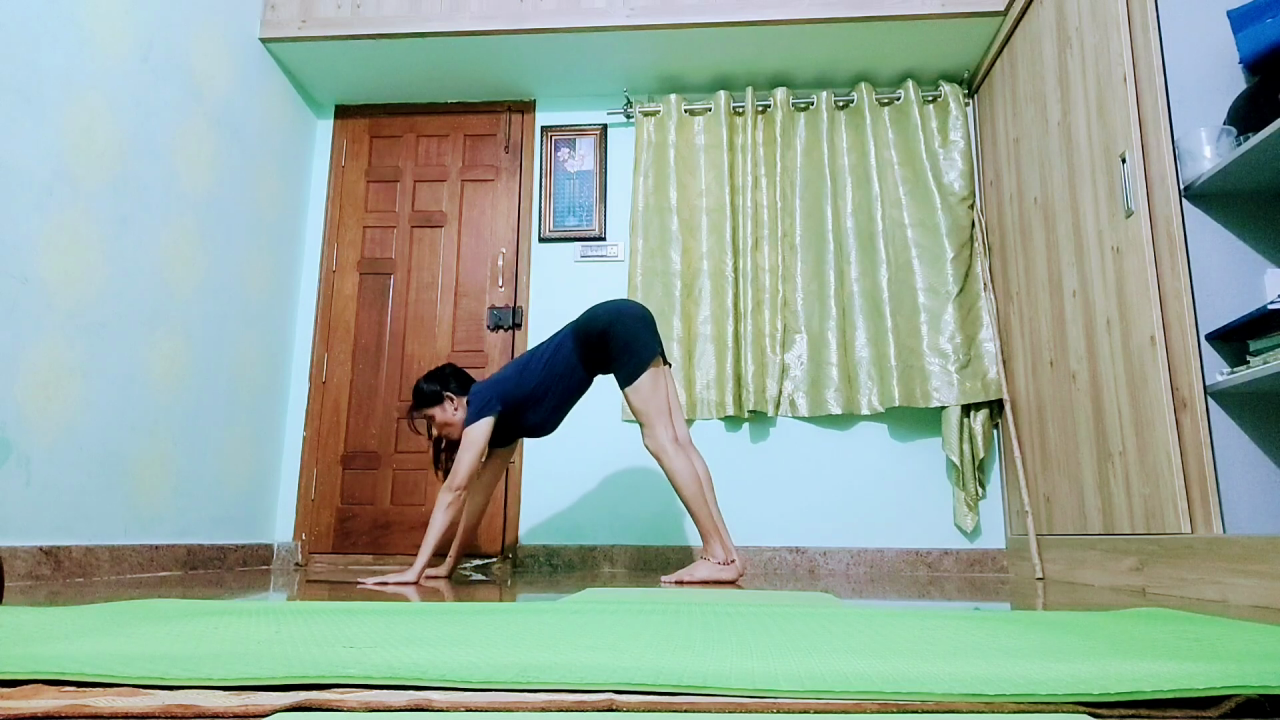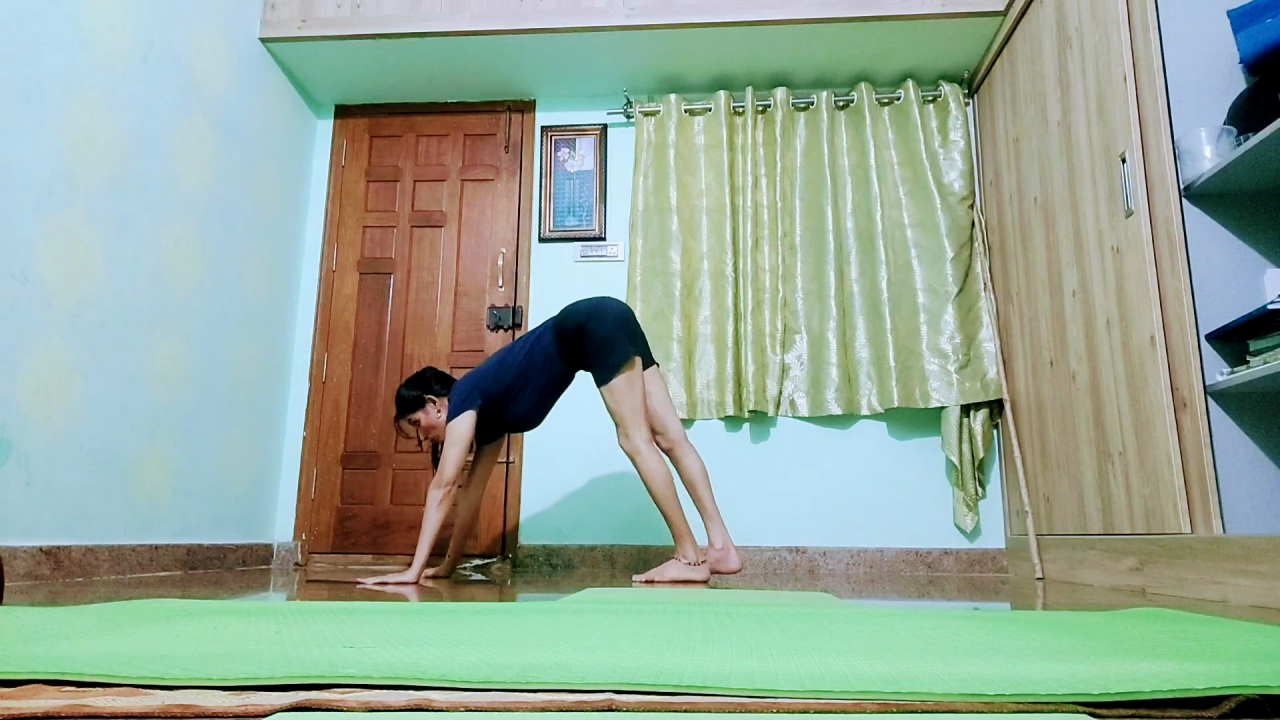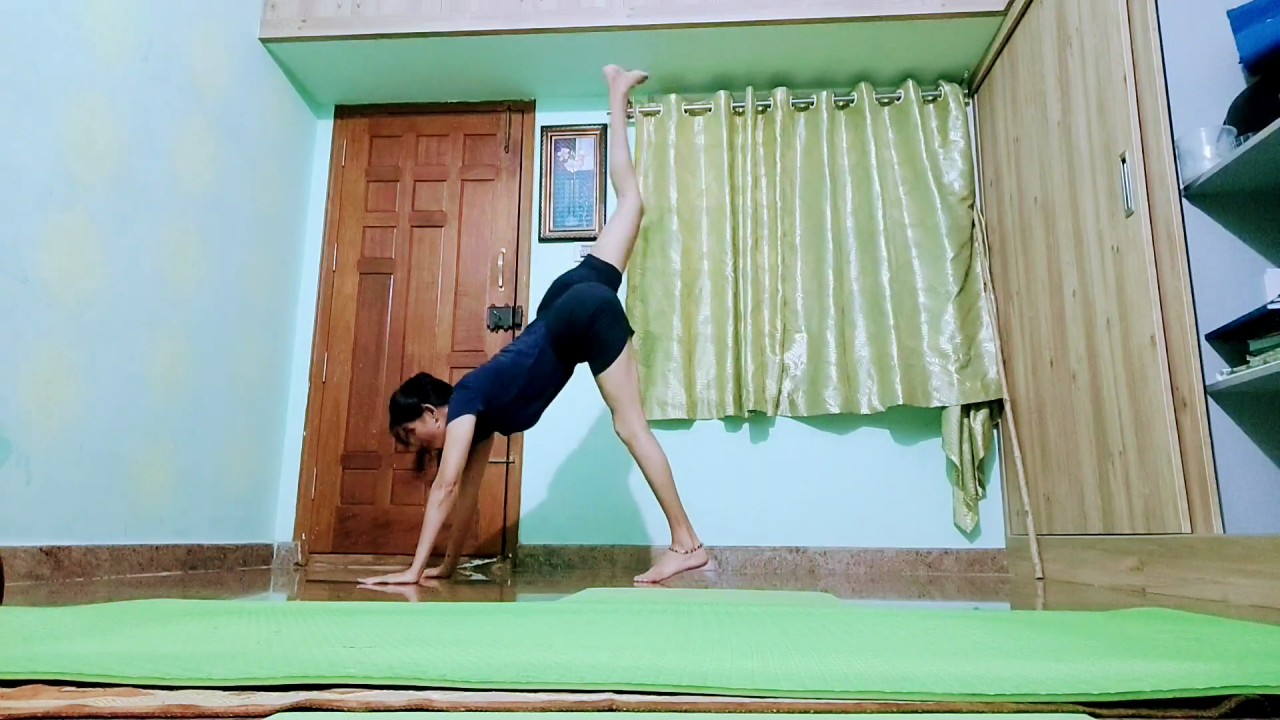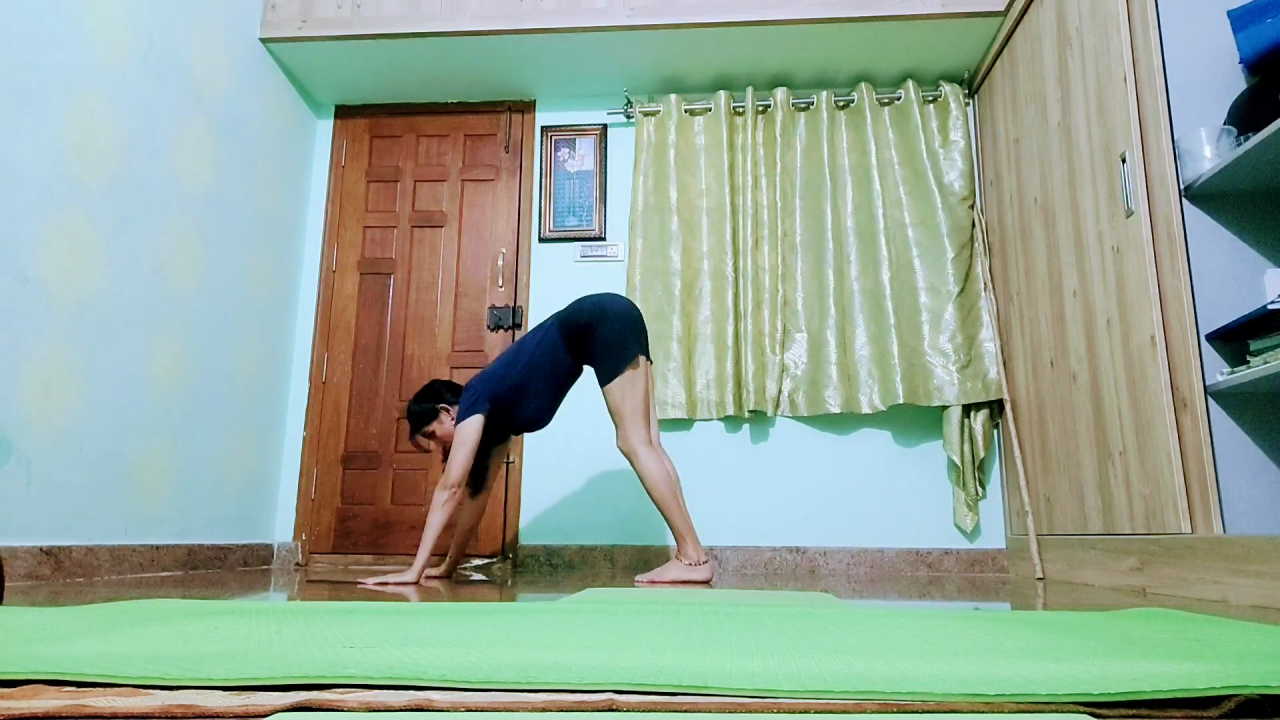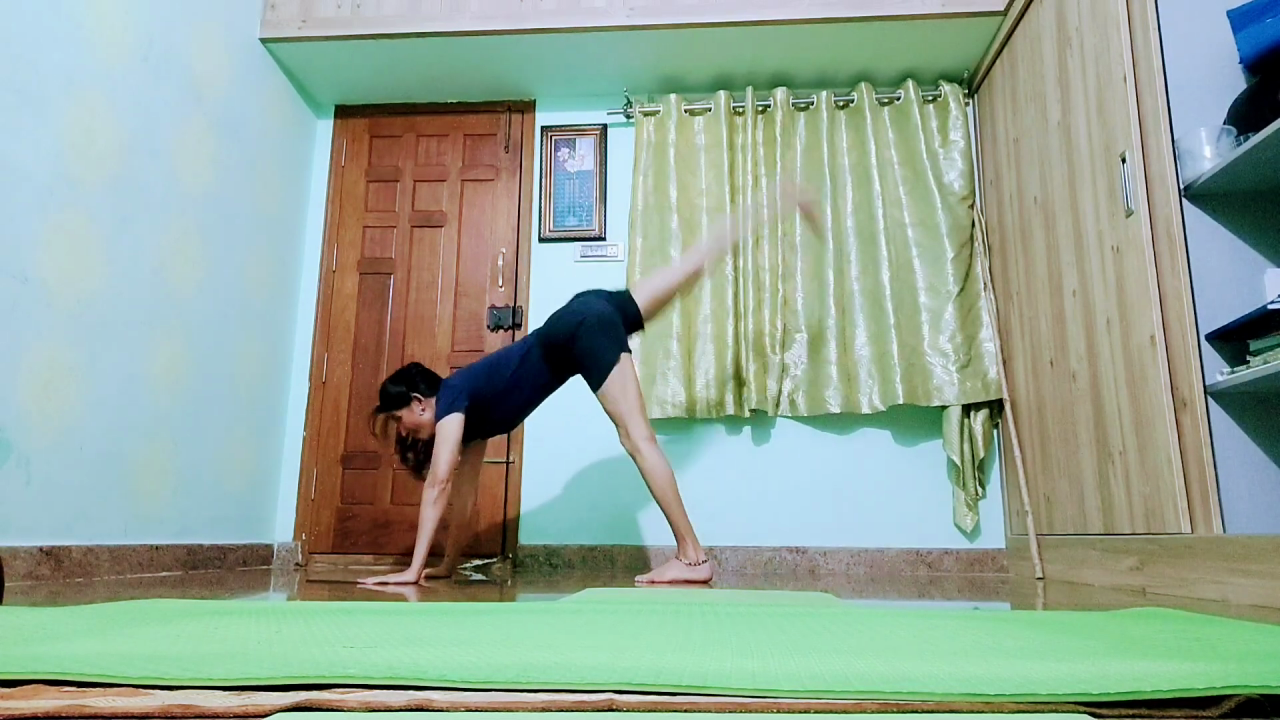
dt=0.7s
person 1, frame 1
left shoulder: (483, 402)
right shoulder: (503, 418)
left elbow: (455, 489)
right elbow: (480, 490)
left wrist: (415, 569)
right wrist: (449, 563)
left hip: (616, 328)
right hip: (617, 332)
left knee: (661, 441)
right knee: (678, 441)
left ankle: (718, 557)
right ankle: (726, 553)
person 1, frame 2
left shoulder: (463, 399)
right shoulder: (487, 415)
left elbow: (444, 487)
right elbow: (471, 489)
left wrist: (415, 569)
right wrist: (448, 564)
left hip: (596, 324)
right hip: (600, 327)
left knee: (636, 440)
right knee: (669, 435)
left ankle: (689, 555)
right ankle: (721, 547)
person 1, frame 3
left shoulder: (464, 405)
right shoulder: (478, 411)
left elbow: (446, 487)
right elbow: (467, 487)
left wrist: (416, 569)
right wrist: (449, 564)
left hip: (586, 315)
right hip: (575, 300)
left knee: (631, 427)
right knee: (630, 201)
left ankle: (685, 544)
person 1, frame 4
left shoulder: (474, 403)
right shoulder: (495, 413)
left elbow: (451, 489)
right elbow: (476, 491)
left wrist: (416, 569)
right wrist: (449, 565)
left hip: (603, 322)
right hip: (606, 323)
left knee: (636, 444)
right knee: (647, 444)
left ankle: (693, 557)
right ankle: (690, 553)
person 1, frame 5
left shoulder: (451, 399)
right shoulder: (473, 393)
left elbow: (439, 483)
right elbow: (464, 484)
left wrist: (415, 569)
right wrist: (447, 565)
left hip: (584, 332)
right hip: (588, 318)
left knee: (637, 440)
right knee: (696, 261)
left ankle: (692, 559)
